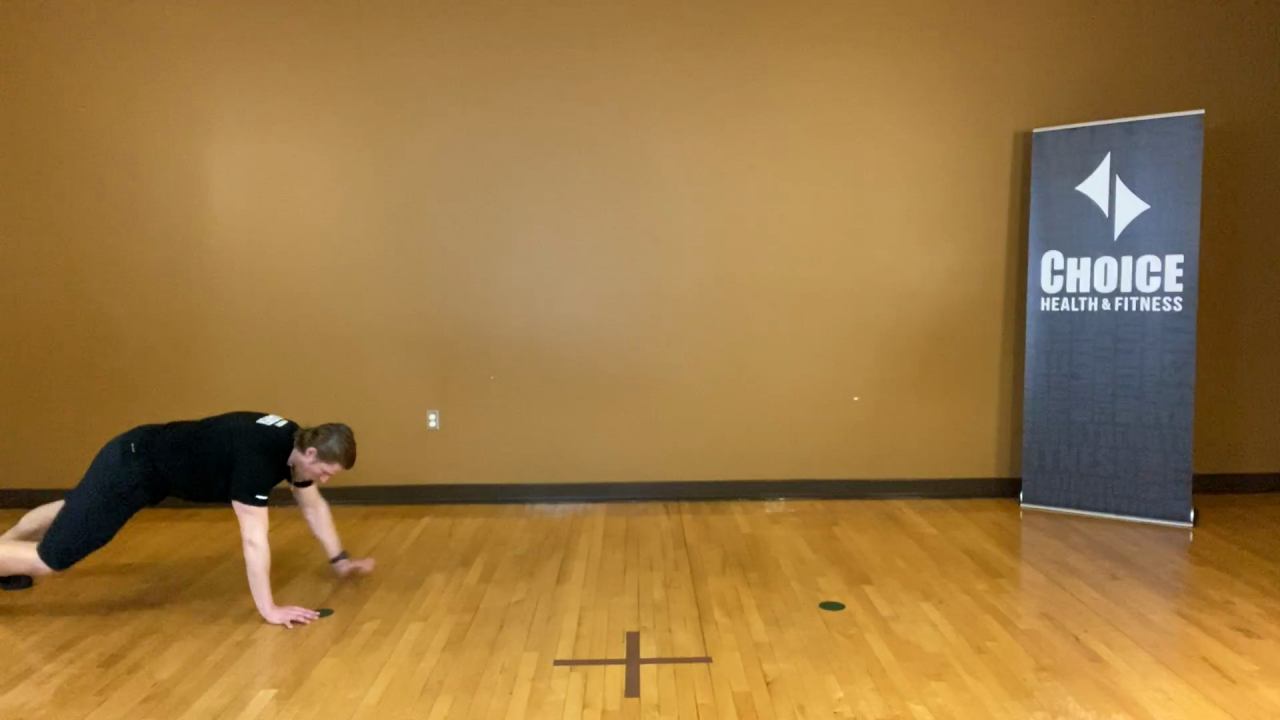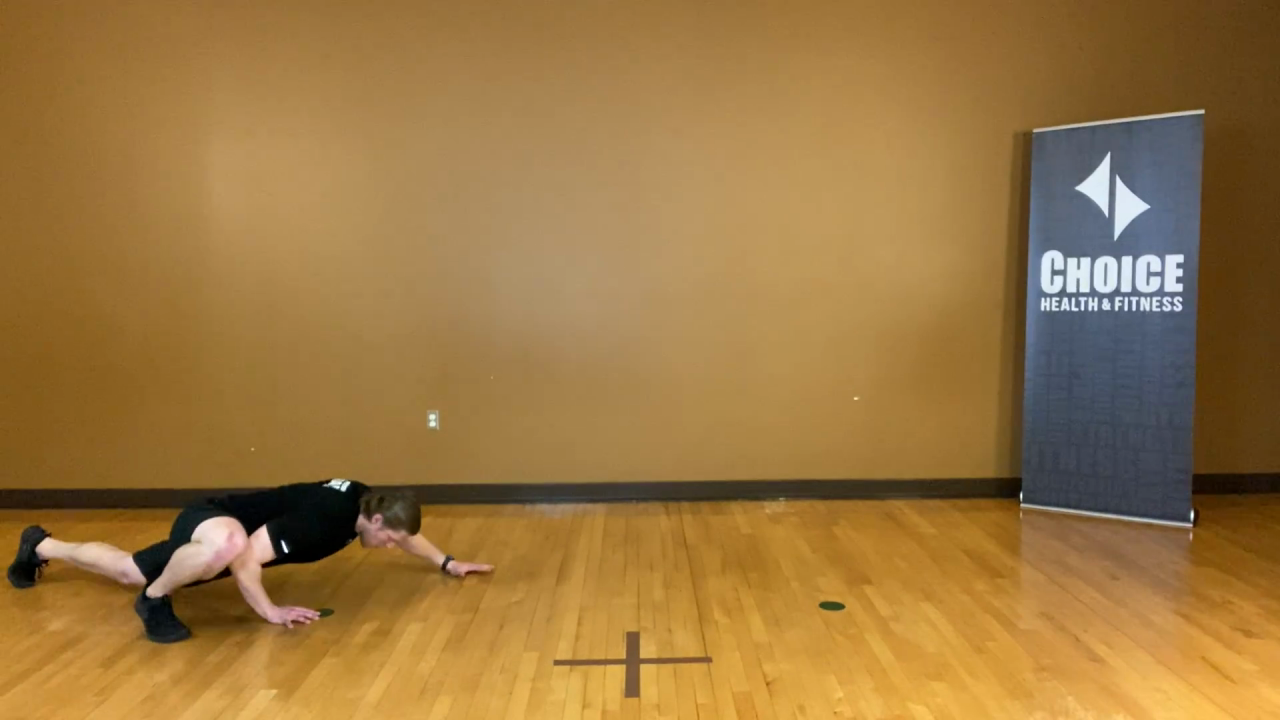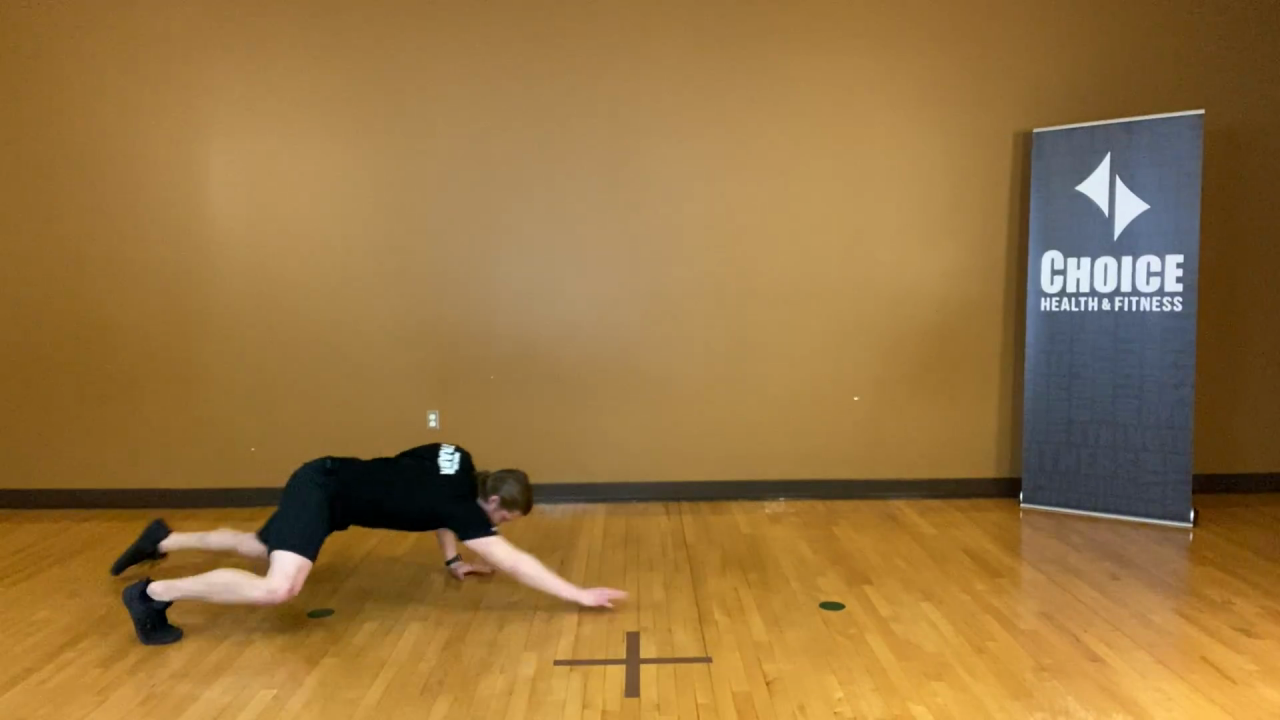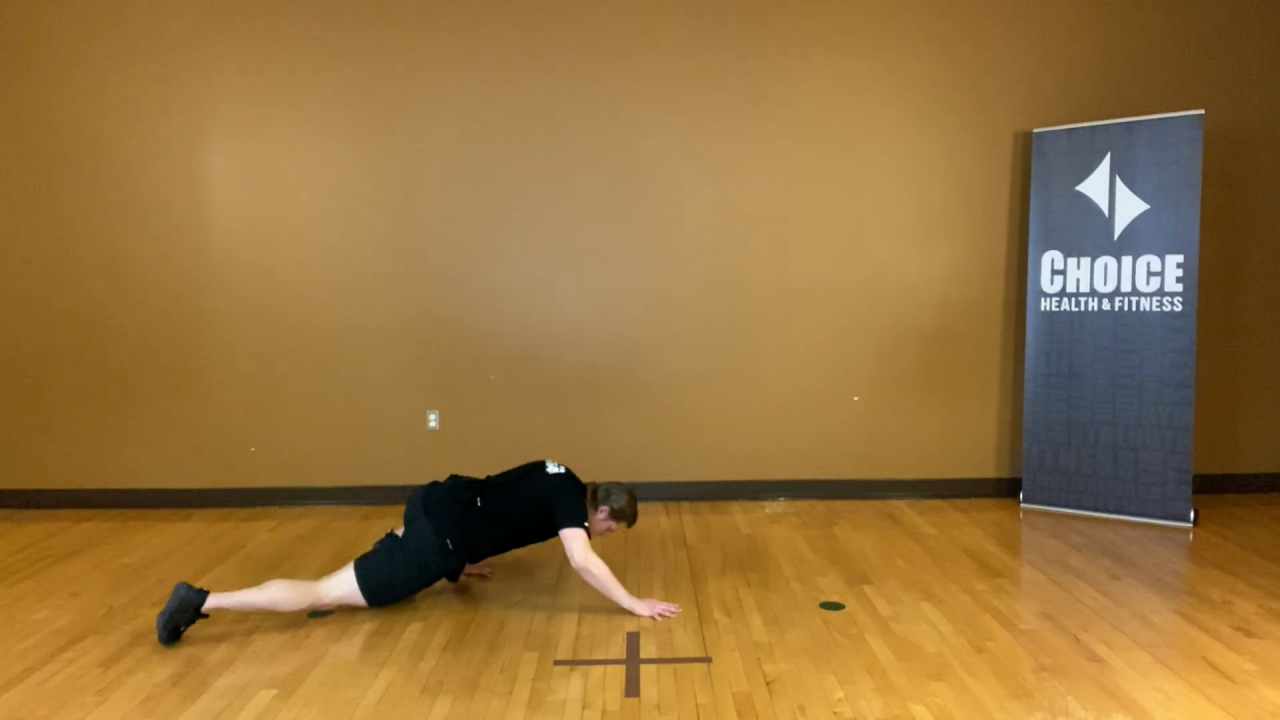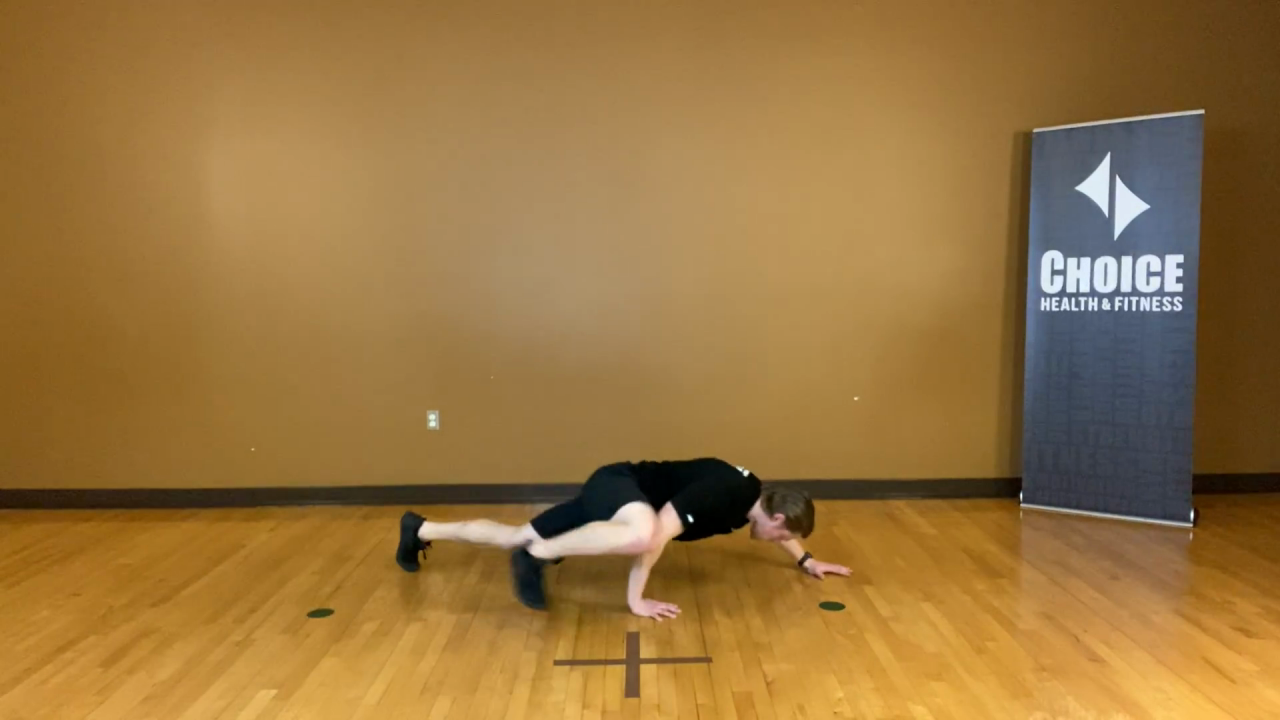
dt=1s
person 1, frame 1
left shoulder: (296, 444)
right shoulder: (257, 456)
left elbow: (312, 502)
right elbow: (254, 539)
left wrist: (339, 558)
right wrist: (266, 608)
left hip: (142, 460)
right hip: (131, 466)
left knee: (71, 512)
right knee: (45, 558)
person 1, frame 2
left shoulder: (364, 502)
right shoulder: (320, 520)
left elbow: (406, 532)
right elbow: (244, 557)
left wrist: (447, 563)
right wrist: (269, 612)
left hip: (212, 534)
right hip: (204, 524)
left knee: (127, 571)
right knee: (228, 542)
left ankle: (40, 545)
right ankle: (155, 601)
person 1, frame 3
left shoulder: (459, 461)
right shoulder: (460, 504)
right elbow: (508, 559)
left wrist: (451, 559)
right wrist: (576, 593)
left hip: (323, 480)
right hip: (320, 492)
left knee: (258, 547)
right knee: (277, 588)
left ankle: (163, 542)
right ankle: (152, 594)
person 1, frame 4
left shoulder: (556, 476)
right shoulder: (572, 500)
right elbow: (582, 562)
left wrist: (463, 562)
right wrist: (632, 603)
left hip: (435, 498)
right hip: (436, 542)
right knee: (326, 594)
left ankle: (395, 540)
right ankle: (203, 601)
person 1, frame 5
left shoulder: (755, 496)
right shoulder: (723, 490)
left elbow: (770, 524)
right elbow: (656, 534)
left wrist: (805, 560)
right wrist: (636, 598)
left hip: (615, 503)
right hip: (614, 486)
left knee: (514, 538)
right knee: (638, 532)
left ankle: (420, 530)
right ankle: (537, 553)
